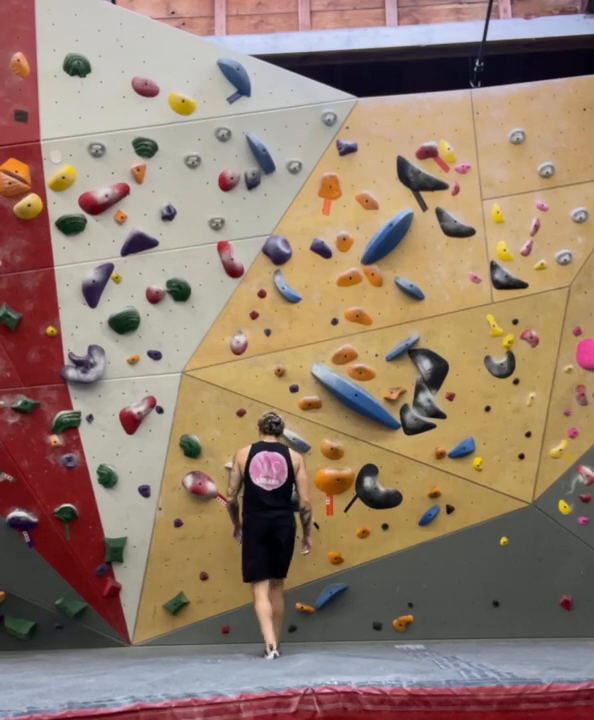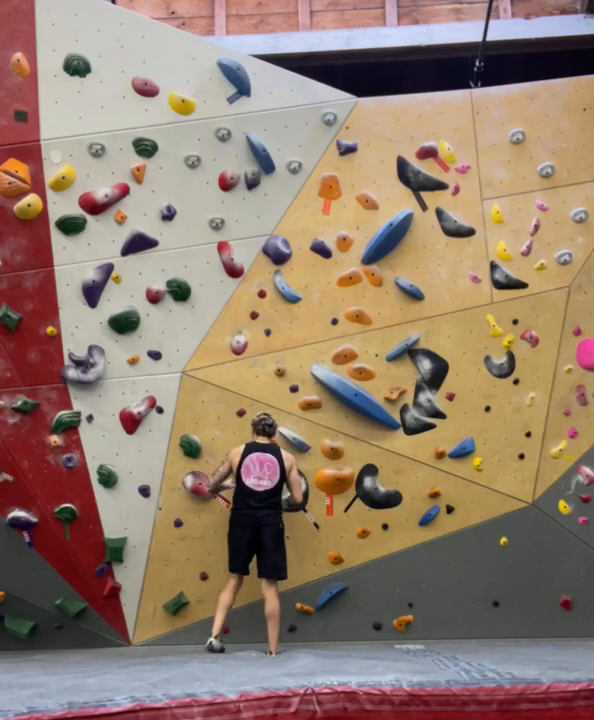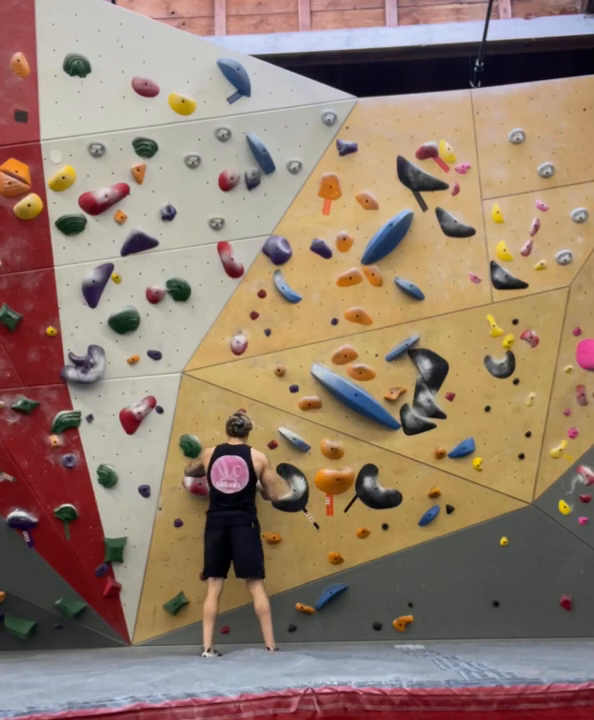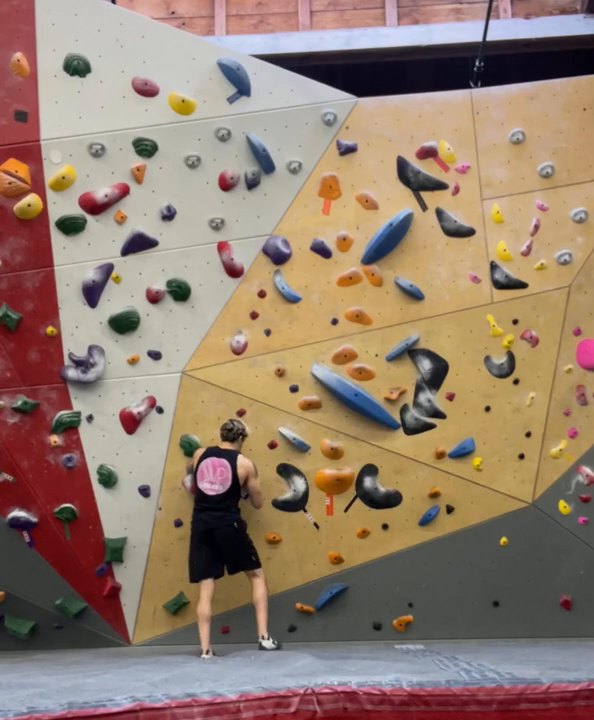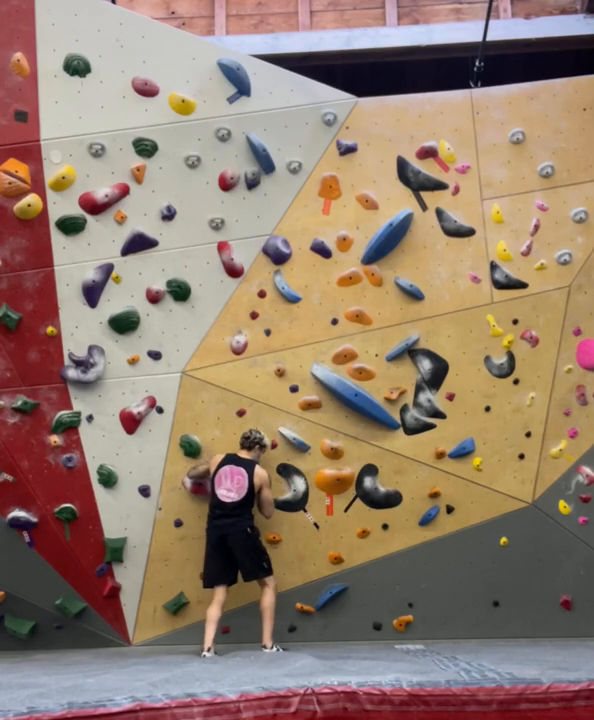
dt=0.5s
person 1, frame 1
left shoulder: (243, 454)
right shoulder: (294, 457)
left elbow: (231, 497)
right elbow: (305, 502)
left wrist: (237, 524)
right wrist: (306, 534)
left hip: (255, 525)
right hip: (283, 525)
left knee: (260, 591)
right knee: (277, 587)
left ankle: (270, 647)
right ankle: (274, 645)
person 1, frame 2
left shoulder: (237, 453)
right shoulder: (286, 458)
left elbow: (211, 486)
right elbow: (297, 498)
left wrist: (228, 485)
left hip: (241, 523)
right hip: (271, 524)
left knee: (234, 581)
right knee: (269, 588)
left ankle: (215, 636)
right ankle: (273, 650)
person 1, frame 3
left shoulder: (209, 454)
right shoulder: (258, 457)
left elbow: (190, 472)
right elbow: (274, 494)
left hip: (216, 525)
right hip: (244, 525)
left knee: (214, 589)
right knee: (256, 586)
left ankle: (208, 648)
right ankle: (271, 646)
person 1, frame 4
left shoulder: (199, 454)
right shoulder: (245, 464)
left elbow: (190, 470)
right elbow: (258, 502)
left hip: (201, 526)
right hip: (228, 526)
left knee: (206, 591)
right knee: (257, 576)
left ankle: (205, 650)
right ankle: (265, 637)
person 1, frame 5
left shoulder: (217, 460)
right shoulder: (260, 473)
left elbow: (193, 473)
right elbow: (268, 512)
left hip: (215, 532)
right hip: (241, 531)
left knee: (219, 595)
right knee: (268, 585)
left ankle: (207, 648)
right ankle: (268, 645)
